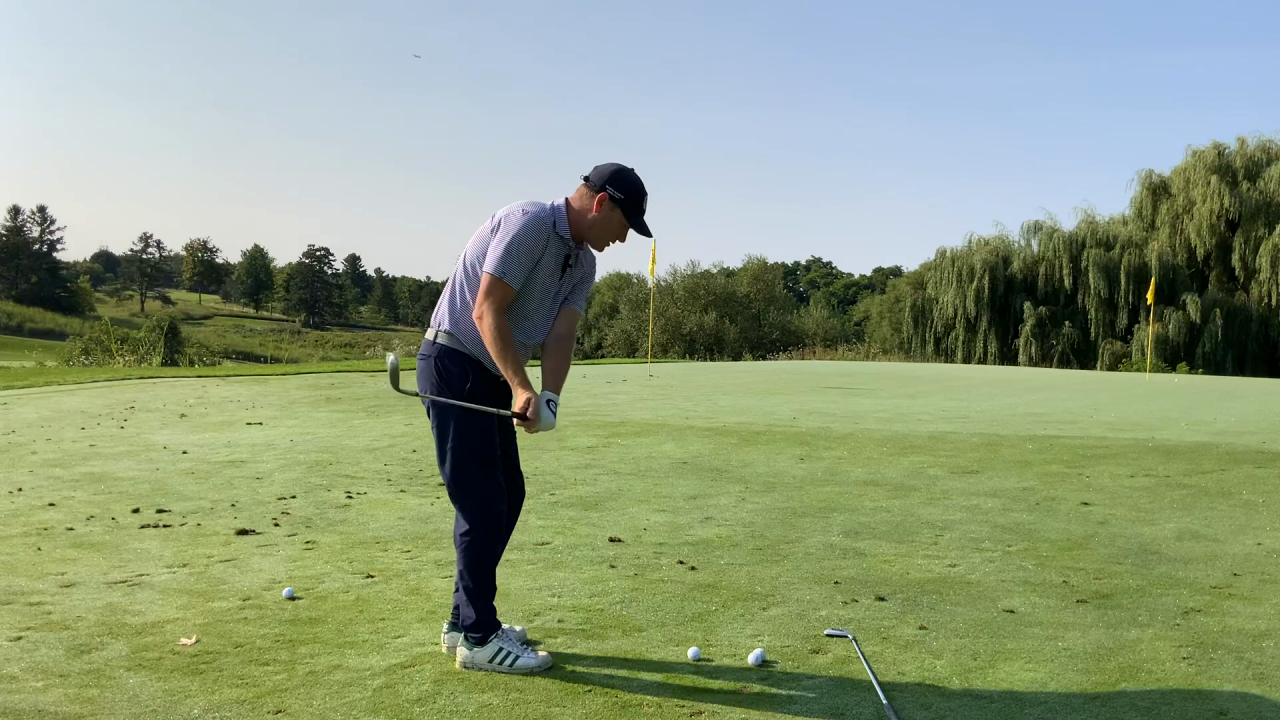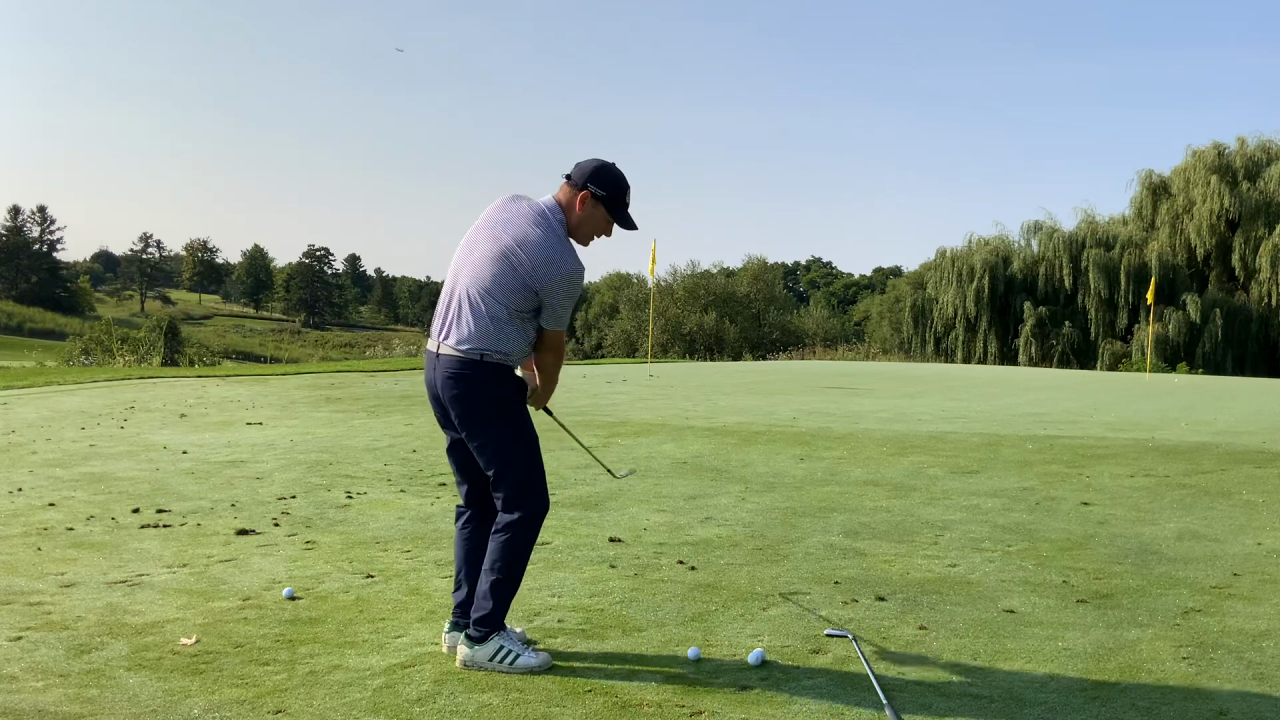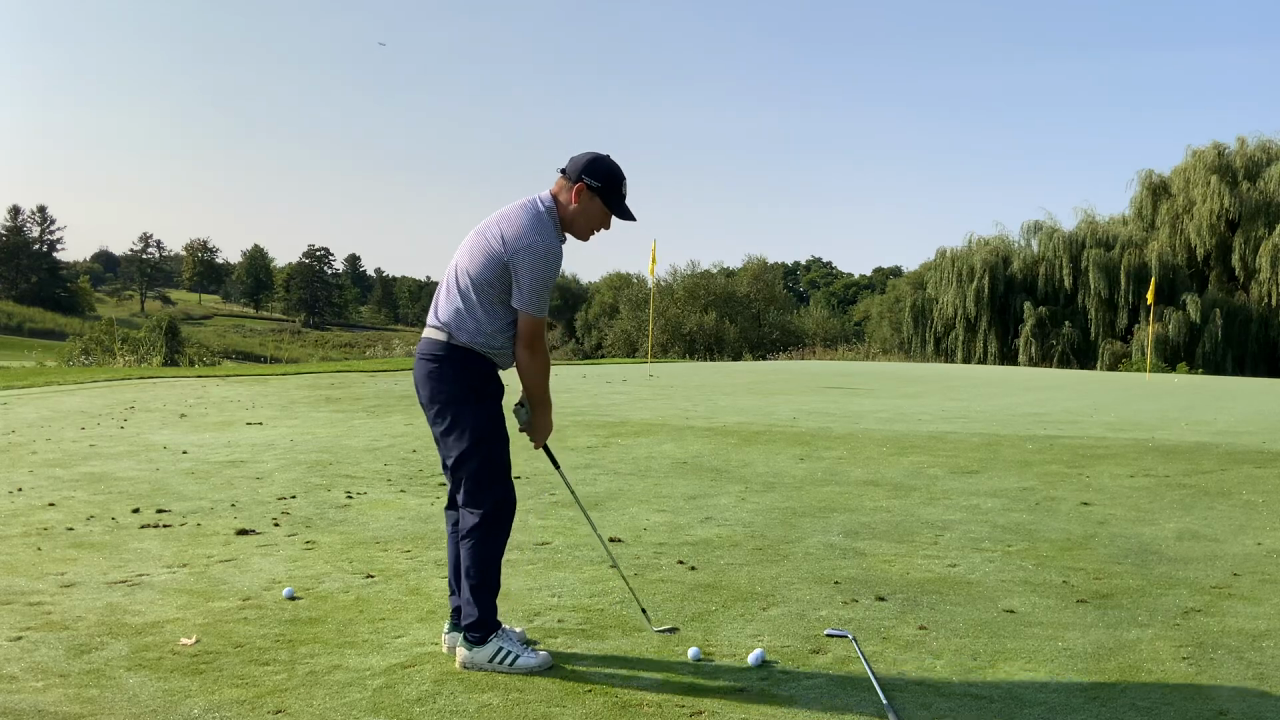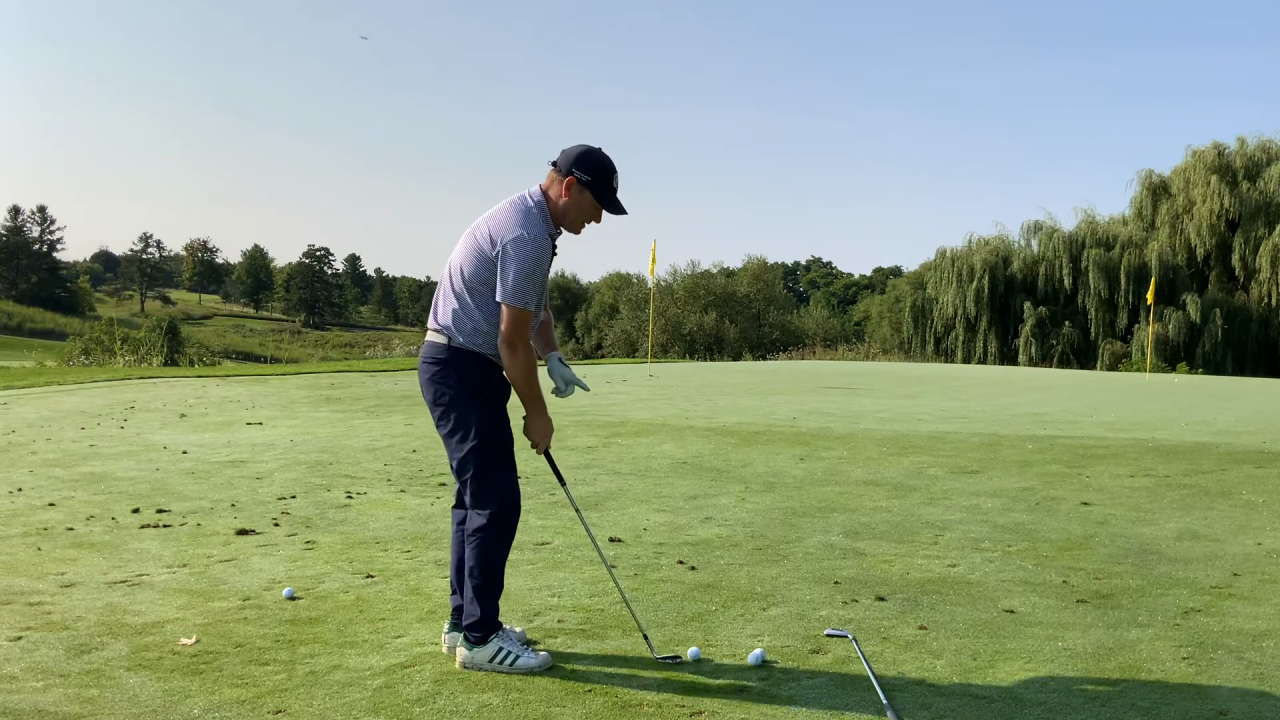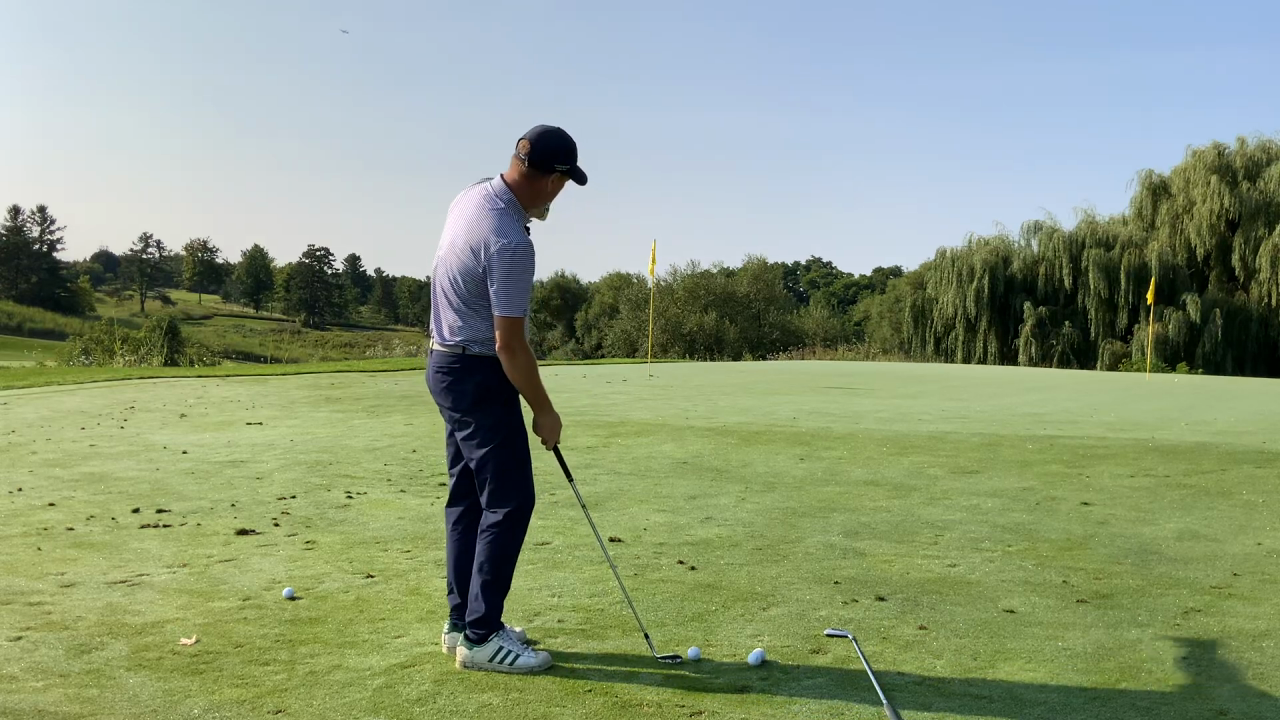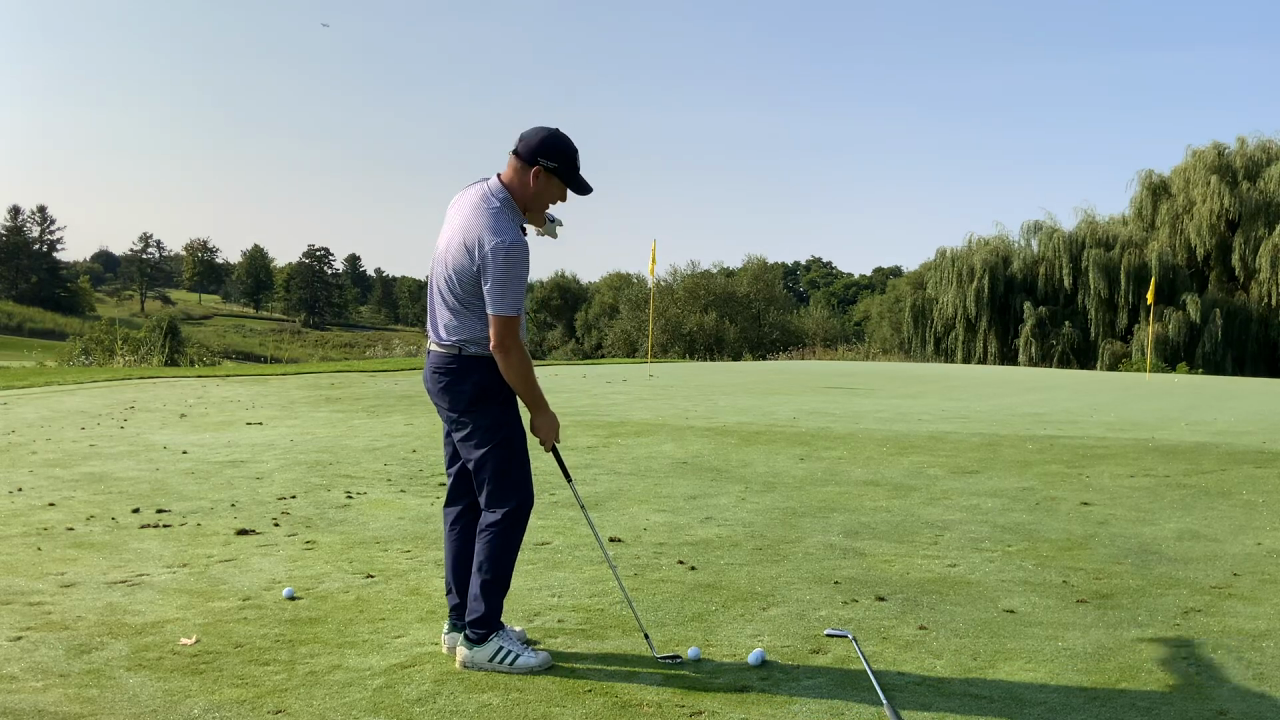
dt=0.7s
person 1, frame 1
left shoulder: (582, 261)
right shoulder: (529, 224)
left elbow: (561, 335)
right elbow: (486, 312)
left wrist: (548, 398)
right wrist: (519, 386)
left hip: (485, 377)
right hip: (453, 369)
left knee: (505, 496)
right knee: (480, 503)
left ankle: (466, 622)
right ankle: (478, 639)
person 1, frame 2
left shoulder: (510, 205)
right shoulder: (564, 265)
right elbow: (551, 346)
left wrist: (523, 367)
right wrist: (543, 390)
left hip: (441, 365)
right hip: (483, 380)
left knee: (480, 500)
right knee: (524, 503)
left ankle: (465, 622)
right ankle: (482, 636)
person 1, frame 3
left shoulder: (526, 217)
right shoulder: (540, 243)
right elbow: (531, 343)
left wrist: (529, 393)
right wrist: (542, 413)
left hip: (445, 362)
right hip: (460, 369)
left knee: (469, 498)
right knee: (490, 501)
left ankle: (465, 621)
right ankle: (479, 638)
person 1, frame 4
left shoulder: (527, 217)
right shoulder: (528, 236)
left elbow: (535, 307)
right elbow: (512, 341)
left wrist: (554, 358)
right wrist: (537, 413)
left hip: (457, 366)
right hip: (463, 371)
left knee: (477, 498)
right knee: (496, 503)
left ankle: (465, 621)
right ankle: (479, 638)
person 1, frame 5
left shoulder: (475, 195)
right shoulder: (511, 242)
right elbow: (509, 344)
left wrist: (534, 211)
right wrist: (544, 411)
left hip: (450, 366)
right hip: (479, 376)
left knee: (469, 496)
right knee: (508, 501)
left ankle: (463, 621)
right ankle: (480, 636)
person 1, frame 6
left shoulder: (472, 195)
right shoulder: (504, 241)
right elbow: (505, 344)
left wrist: (531, 218)
right wrist: (541, 410)
left hip: (449, 366)
right hip: (475, 376)
left knee: (468, 497)
right knee: (507, 500)
left ankle: (463, 621)
right ankle: (481, 636)
